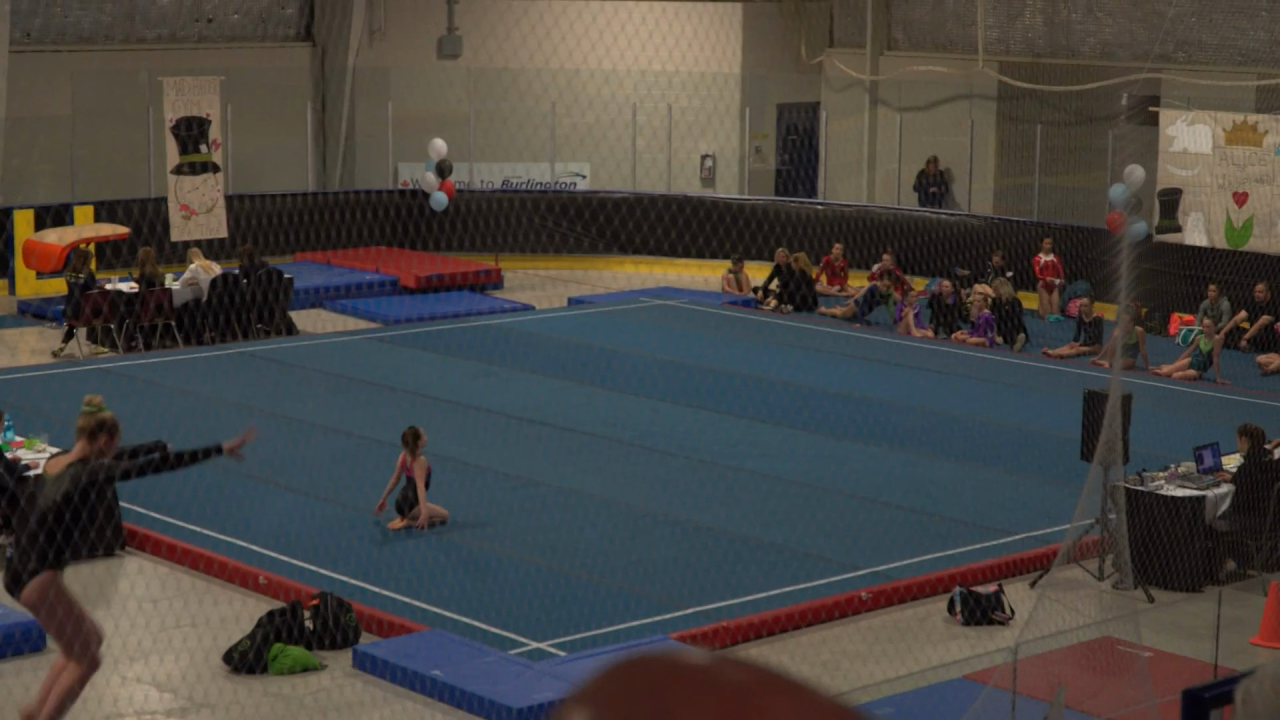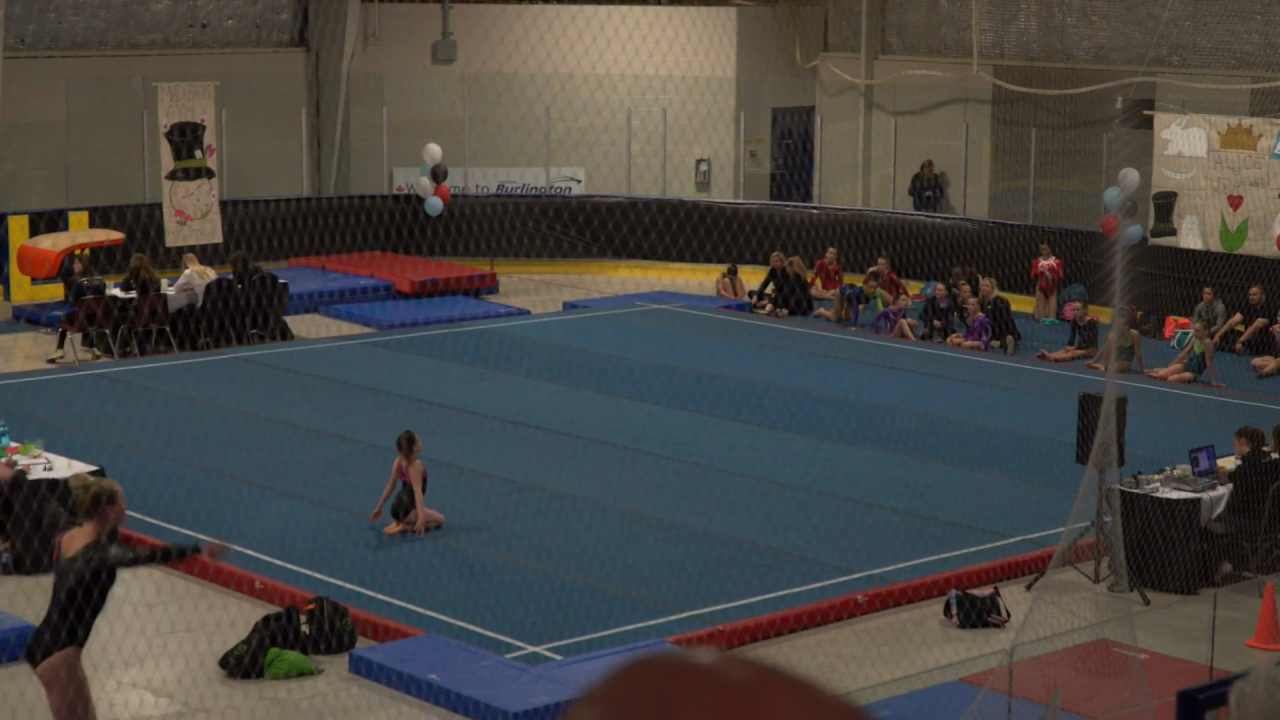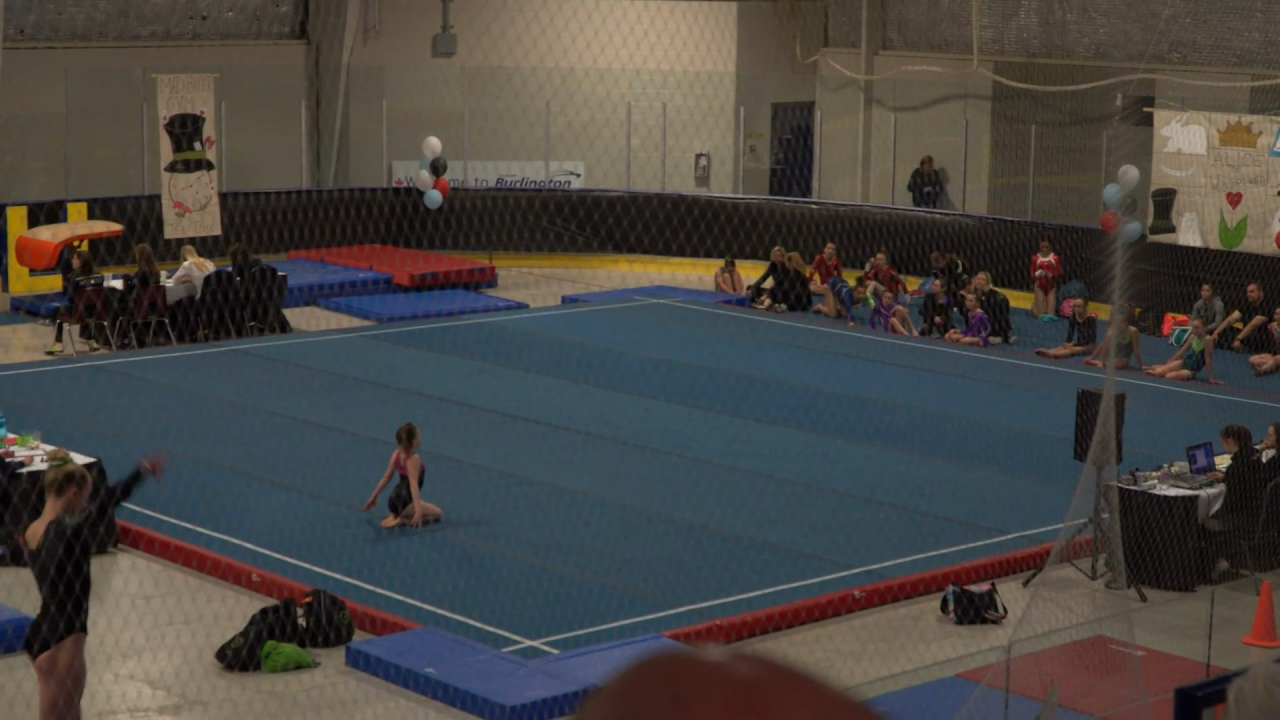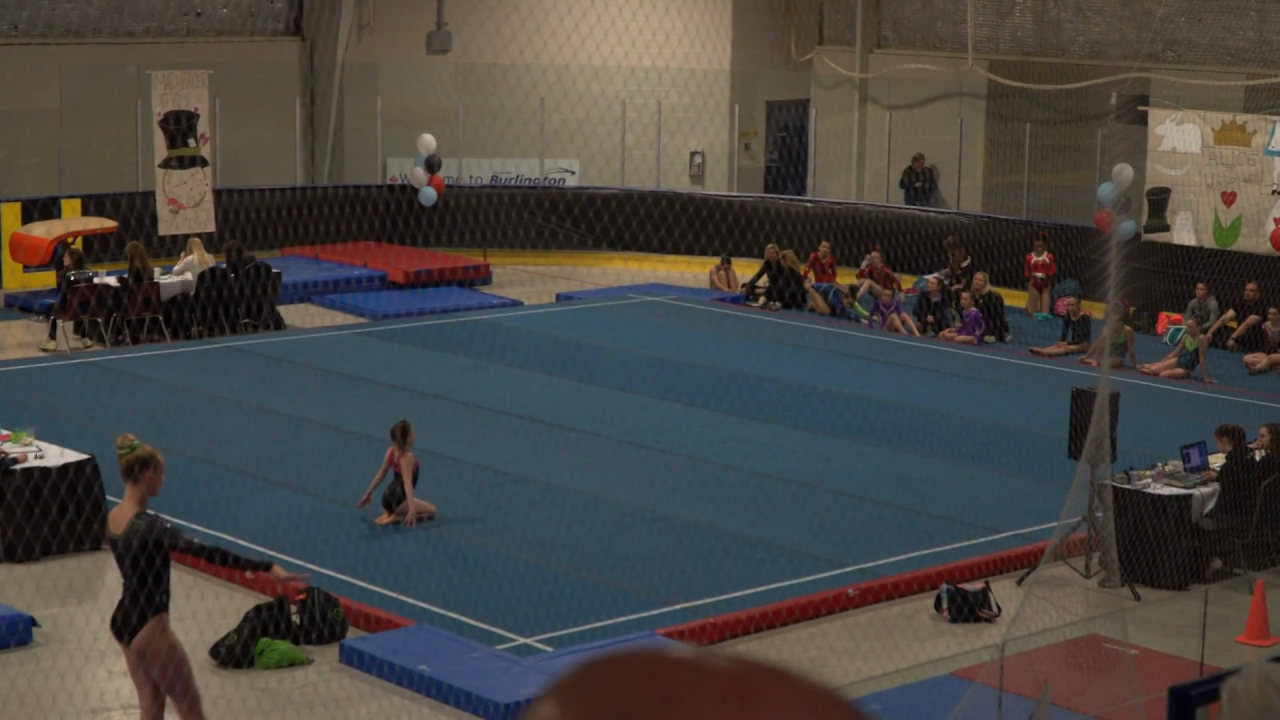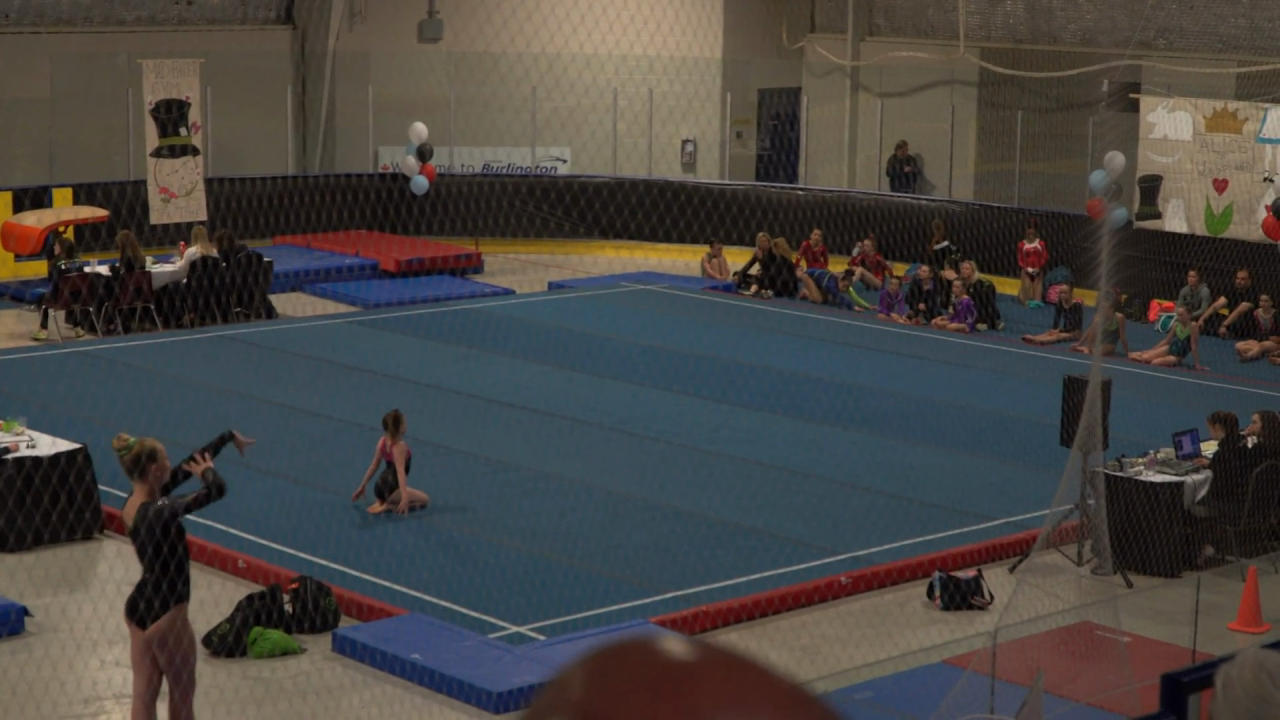
dt=1s
person 1, frame 1
left shoulder: (57, 463)
right shoulder: (88, 471)
left elbow: (112, 460)
right elbow: (157, 466)
left wrist: (158, 446)
right wrist: (221, 448)
left hip: (19, 573)
right hip: (38, 578)
left knee: (92, 639)
right knee: (87, 660)
person 1, frame 2
left shoulder: (69, 537)
right shoulder: (101, 554)
right elbow: (147, 555)
right wrist: (200, 549)
left hip: (45, 646)
right hip: (59, 654)
person 1, frame 3
left shoulder: (31, 532)
right shoulder: (62, 530)
right elbow: (105, 502)
right wrist: (142, 471)
left hip: (41, 637)
right hip: (61, 645)
person 1, frame 4
left shoulder: (115, 516)
right shoulder: (148, 525)
right elbow: (207, 553)
right wrist: (267, 568)
left hip: (123, 621)
right hip: (149, 627)
person 1, frame 5
left shoulder: (135, 503)
right shoulder: (158, 512)
left elbow: (187, 468)
right elbow: (215, 489)
left wrist: (228, 438)
right wrist: (207, 470)
left hip: (138, 608)
right hip: (166, 614)
left knee: (144, 696)
right knee: (182, 694)
